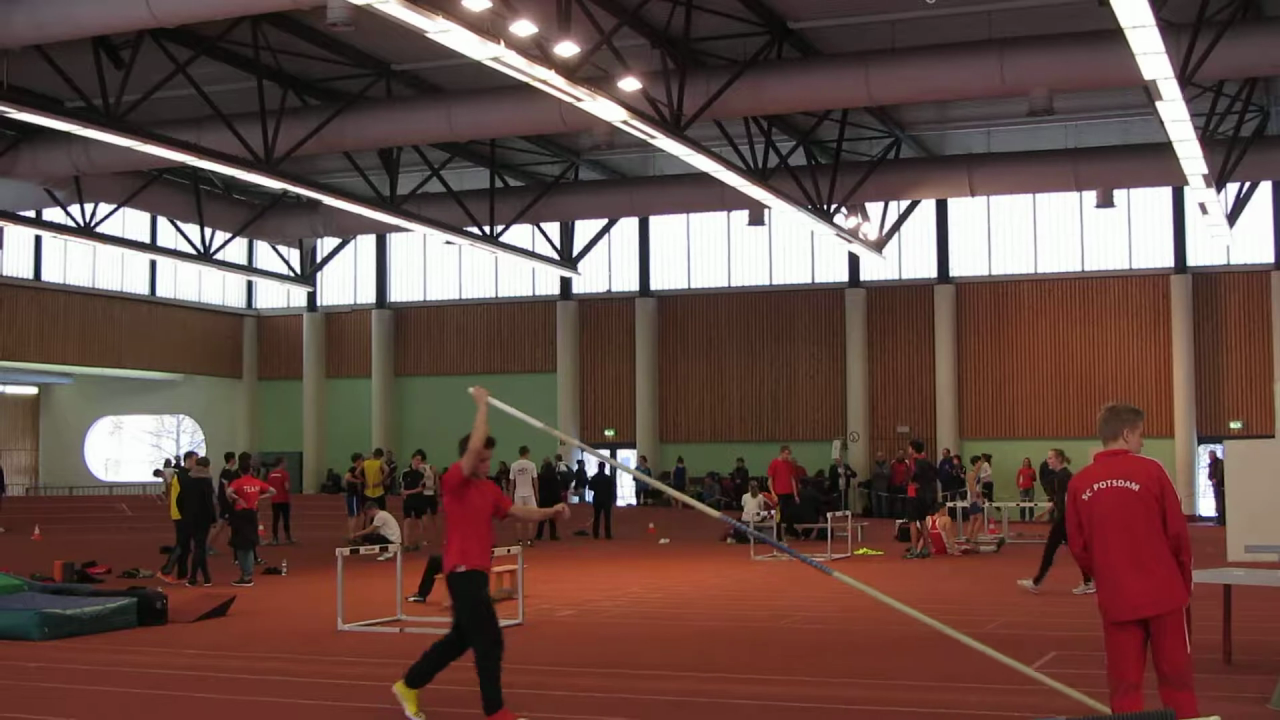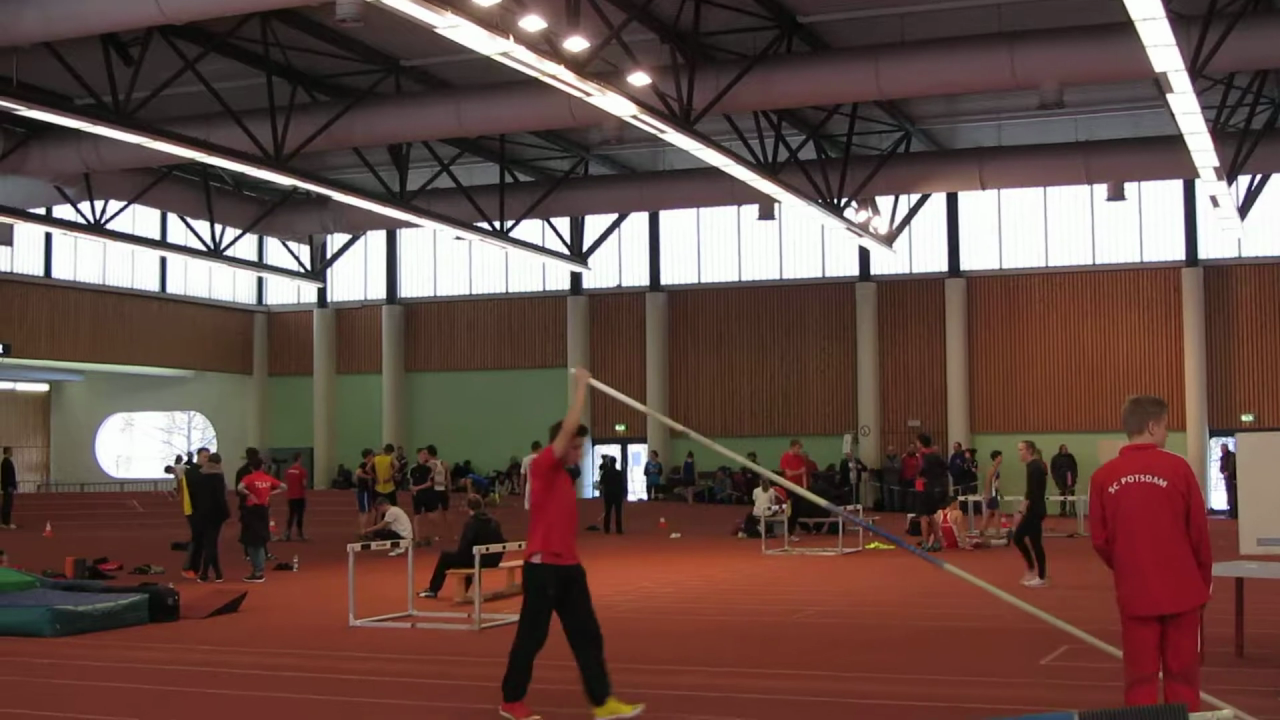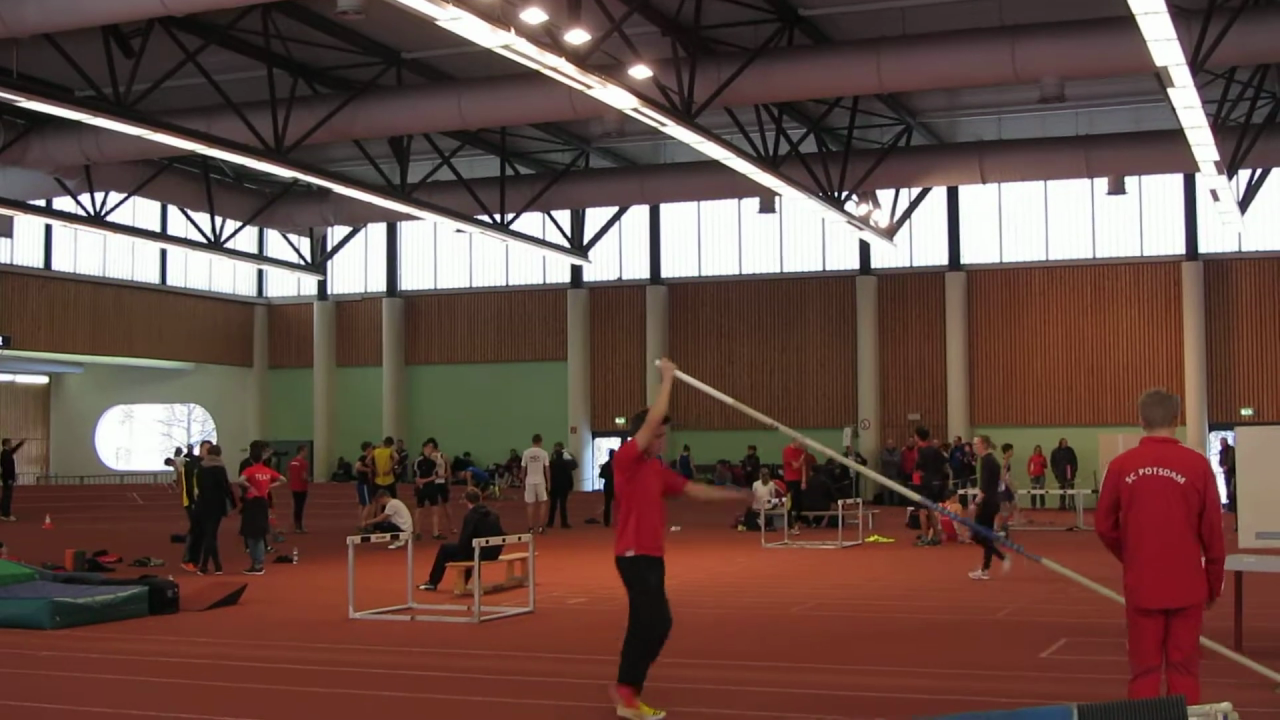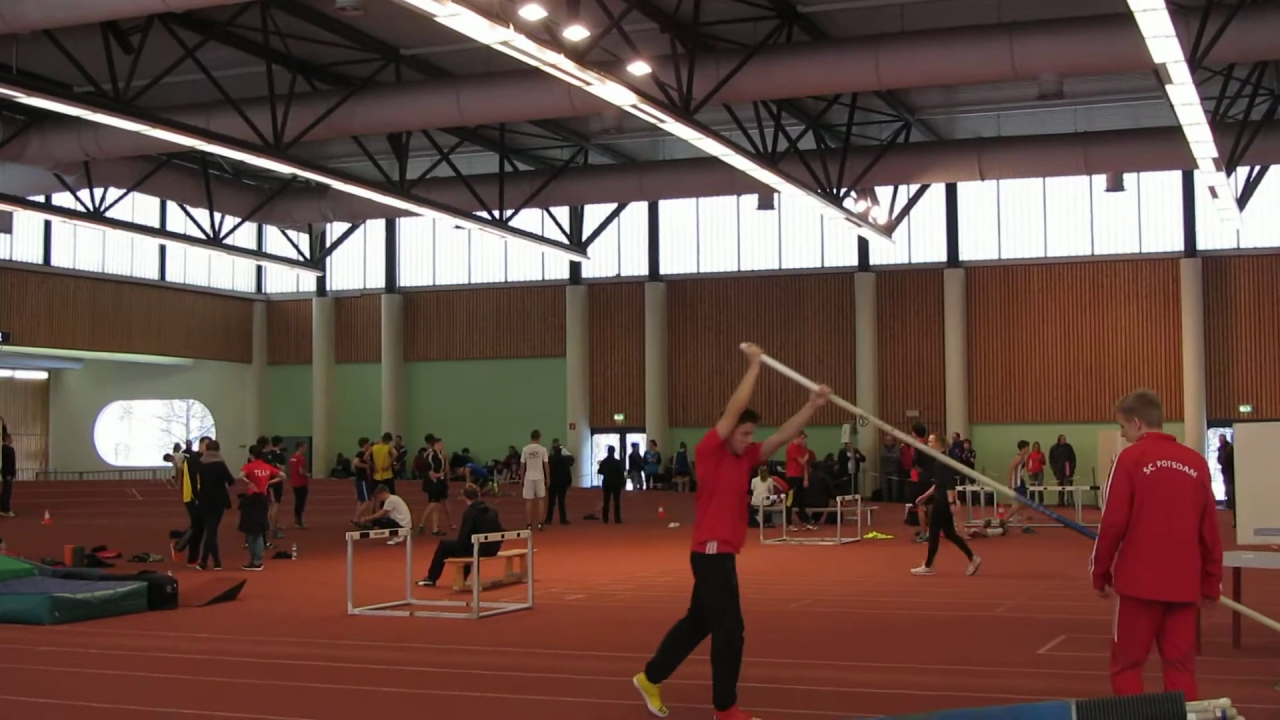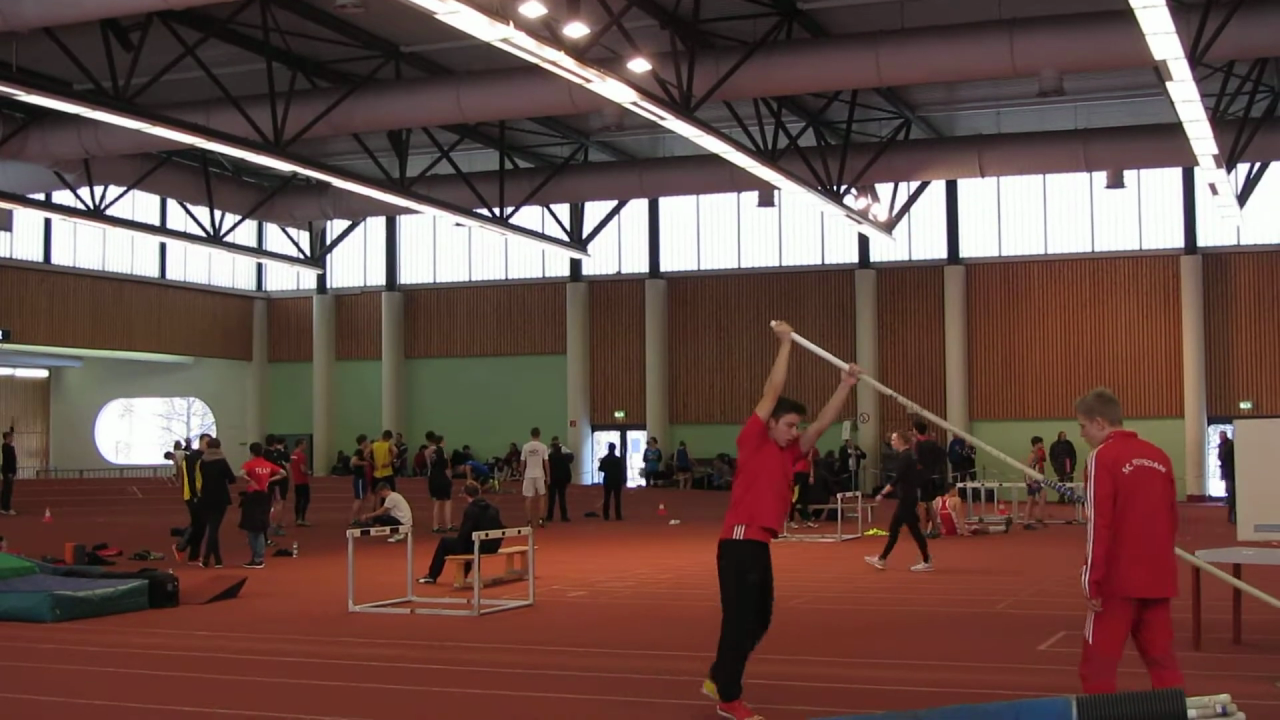
dt=0.4s
person 1, frame 1
left shoulder: (488, 488)
right shoulder: (453, 482)
left elbow: (518, 512)
right elbow: (473, 447)
left wrist: (551, 511)
right wrist: (482, 405)
left hip: (477, 573)
right hip: (463, 573)
left knee: (459, 640)
right knee: (490, 641)
left ankle: (408, 686)
person 1, frame 2
left shoulder: (565, 478)
right shoulder: (542, 469)
right elbow: (568, 427)
right wrist: (581, 385)
left hip: (569, 566)
right hip: (542, 566)
left knee: (589, 632)
right knee: (532, 636)
person 1, frame 3
left shoulder: (657, 467)
right shoulder: (627, 459)
left elbow: (694, 489)
right elbow: (652, 419)
left wrist: (736, 493)
right wrist: (667, 377)
left hip: (651, 556)
right hip: (633, 556)
left knee: (644, 625)
right knee: (658, 623)
right ankle: (625, 686)
person 1, frame 4
left shoulder: (744, 458)
right shoulder: (709, 451)
left elbow: (783, 437)
right elbow: (733, 410)
left wrist: (813, 404)
right wrist: (753, 364)
left hip: (722, 552)
right hip: (711, 553)
left knee: (697, 623)
right knee: (729, 631)
left ankle: (650, 678)
person 1, frame 5
left shoulder: (788, 453)
right shoulder: (752, 441)
left elbow: (822, 423)
right elbow: (770, 393)
left wrist: (846, 386)
right wrist: (785, 343)
left hip: (757, 544)
right hip: (740, 541)
left knee: (757, 621)
right knee: (739, 620)
left ankle: (718, 679)
person 2, frame 1
left shoulder: (1078, 484)
right shoulder: (1151, 470)
left elbow: (1078, 547)
right elbow: (1177, 532)
right wrist: (1185, 581)
left hip: (1116, 599)
right hip: (1163, 593)
left knee: (1124, 685)
right knee: (1176, 677)
person 2, frame 2
left shoulder: (1103, 477)
right shoulder: (1177, 467)
left elbow: (1100, 540)
right elbow: (1199, 531)
right wrist: (1204, 581)
left hip: (1135, 594)
right hip: (1181, 591)
left knee: (1141, 679)
right knee: (1183, 677)
person 2, frame 3
left shoulder: (1121, 465)
right shoulder: (1196, 463)
left elbow: (1105, 527)
right elbow: (1212, 529)
right wrist: (1214, 581)
left hip: (1141, 586)
right hip: (1186, 585)
left knee: (1144, 670)
right knee: (1184, 669)
person 2, frame 4
left shoulder: (1130, 458)
right shoulder: (1196, 462)
left elbow: (1114, 521)
right elbow: (1209, 529)
left wrist: (1100, 571)
right wrist: (1211, 581)
left hip: (1139, 580)
right hip: (1184, 581)
left knee: (1127, 664)
right knee: (1180, 666)
person 2, frame 5
left shoulder: (1103, 456)
right shoulder: (1159, 456)
left elbow: (1099, 525)
right elbow: (1172, 520)
left wrist: (1092, 581)
left hip: (1118, 579)
right hip: (1158, 577)
left knee: (1097, 663)
right knee: (1162, 661)
